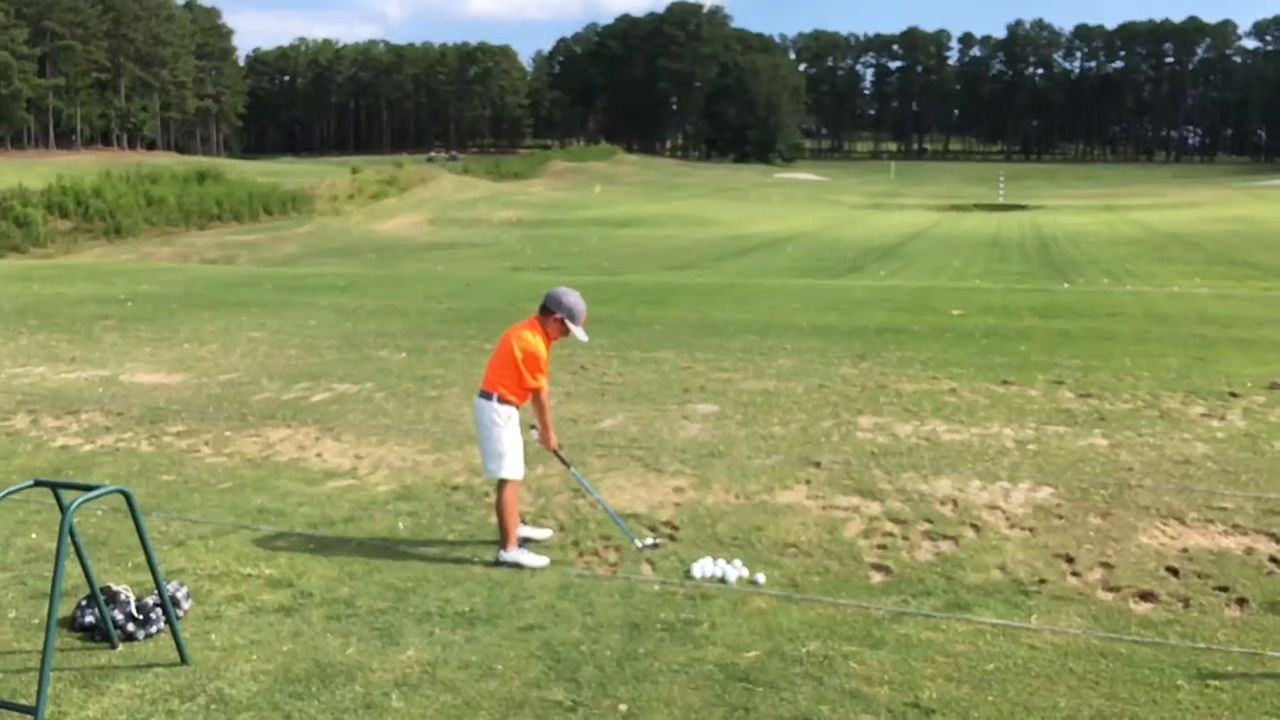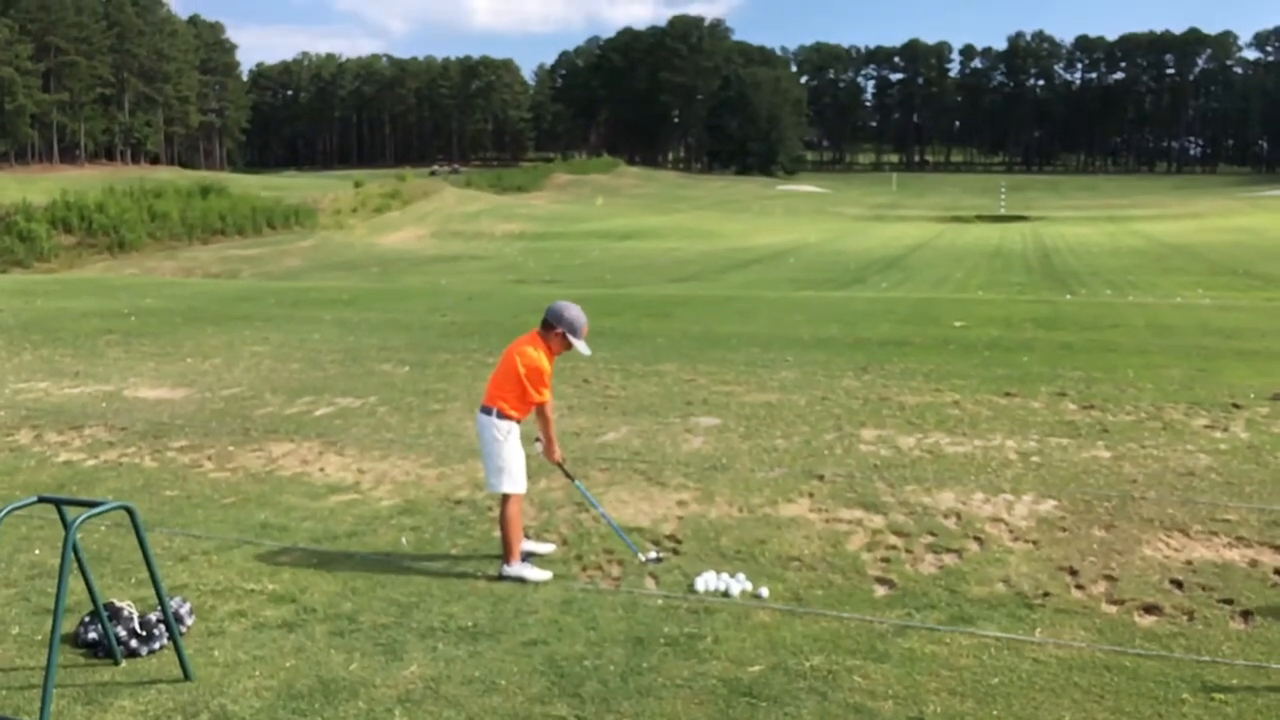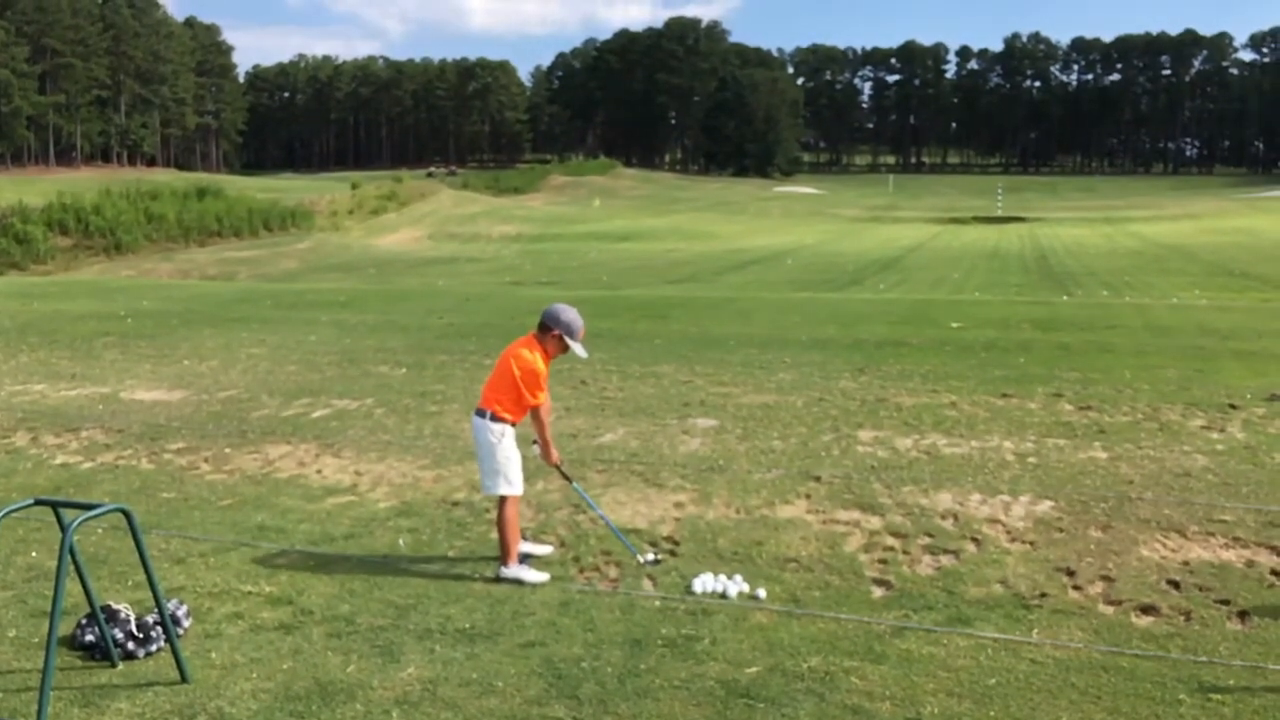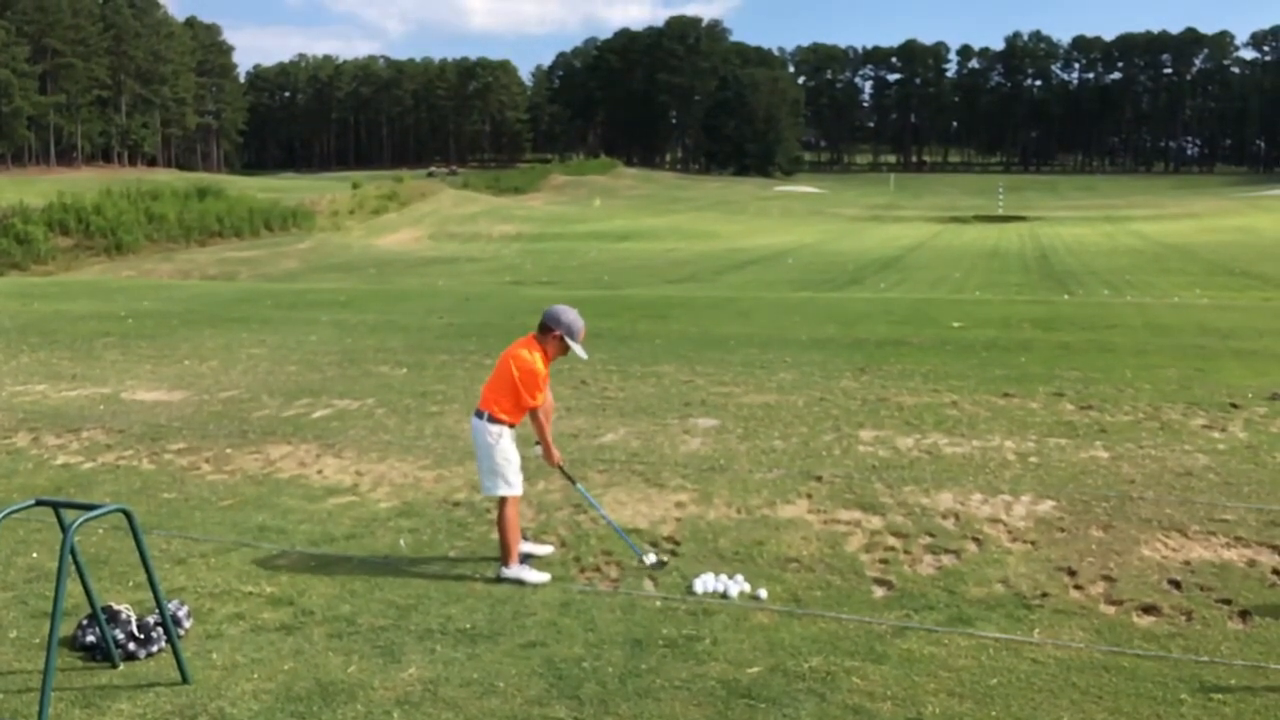
dt=0.7s
person 1, frame 1
left shoulder: (531, 330)
right shoulder: (532, 343)
left elbow: (539, 387)
right elbow: (539, 394)
left wrist: (543, 427)
right wrist: (547, 431)
left hip: (500, 404)
right hip: (499, 407)
left knee: (512, 472)
right knee: (509, 477)
left ankle: (514, 526)
right ankle: (509, 548)
person 1, frame 2
left shoulder: (534, 345)
right shoulder: (535, 358)
left elbow: (543, 401)
right elbow: (543, 409)
left wrist: (547, 440)
right wrist: (551, 445)
left hip: (501, 419)
right hip: (500, 422)
left knee: (516, 487)
right knee: (512, 492)
left ankle: (518, 541)
right ankle: (512, 563)
person 1, frame 3
left shoulder: (533, 348)
right shoulder: (531, 360)
left elbow: (544, 399)
right elbow: (538, 411)
left wrist: (545, 442)
right wrist: (548, 448)
left hip: (498, 422)
right hip: (495, 425)
left knee: (513, 488)
right knee: (509, 494)
left ankle: (515, 542)
right ankle: (510, 565)
person 1, frame 4
left shoulder: (536, 350)
right shoulder: (529, 361)
left elbow: (546, 397)
right elbow: (536, 412)
left wrist: (548, 442)
right wrist: (548, 448)
left hip: (499, 424)
right hip: (493, 426)
left knee: (513, 488)
right knee: (509, 494)
left ankle: (516, 542)
right ankle: (511, 565)
